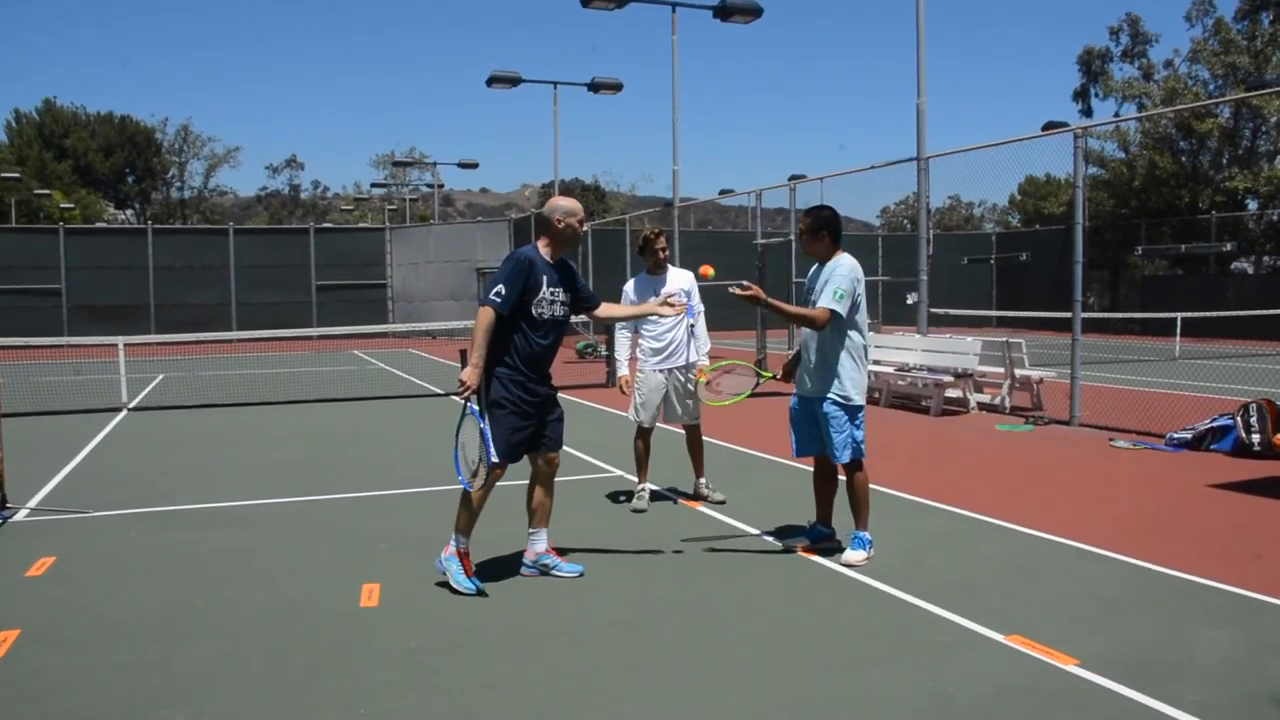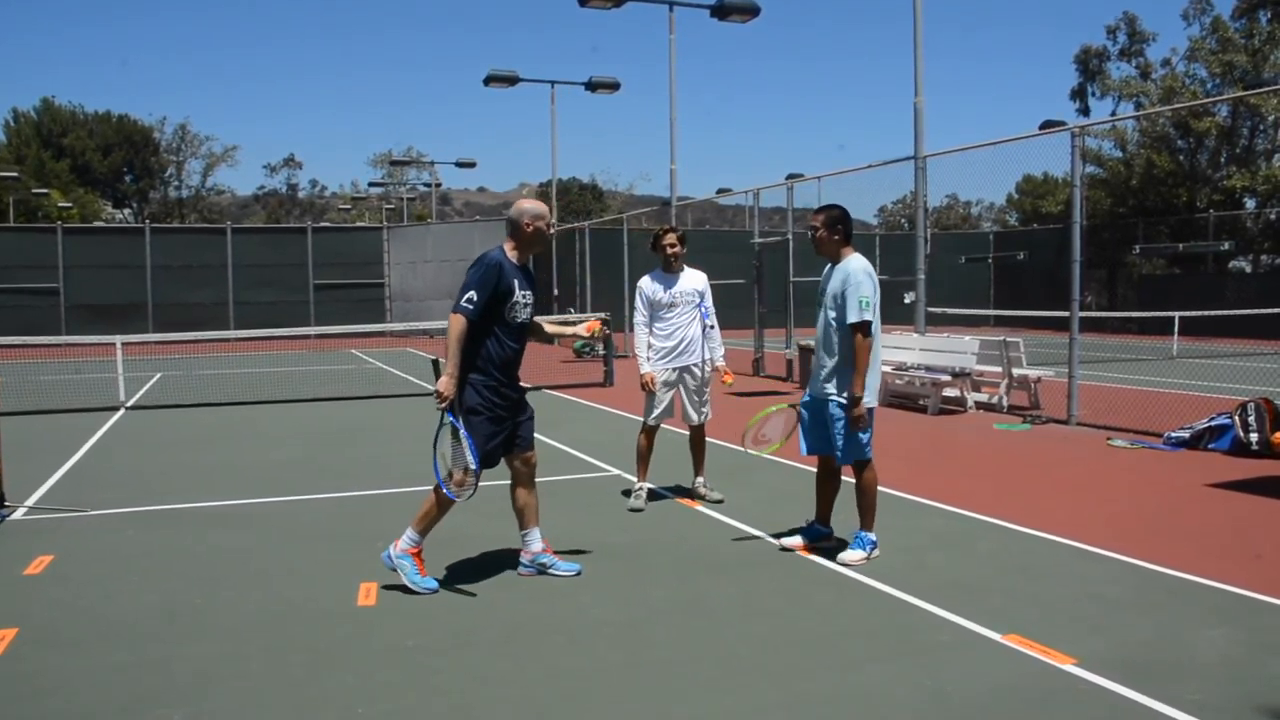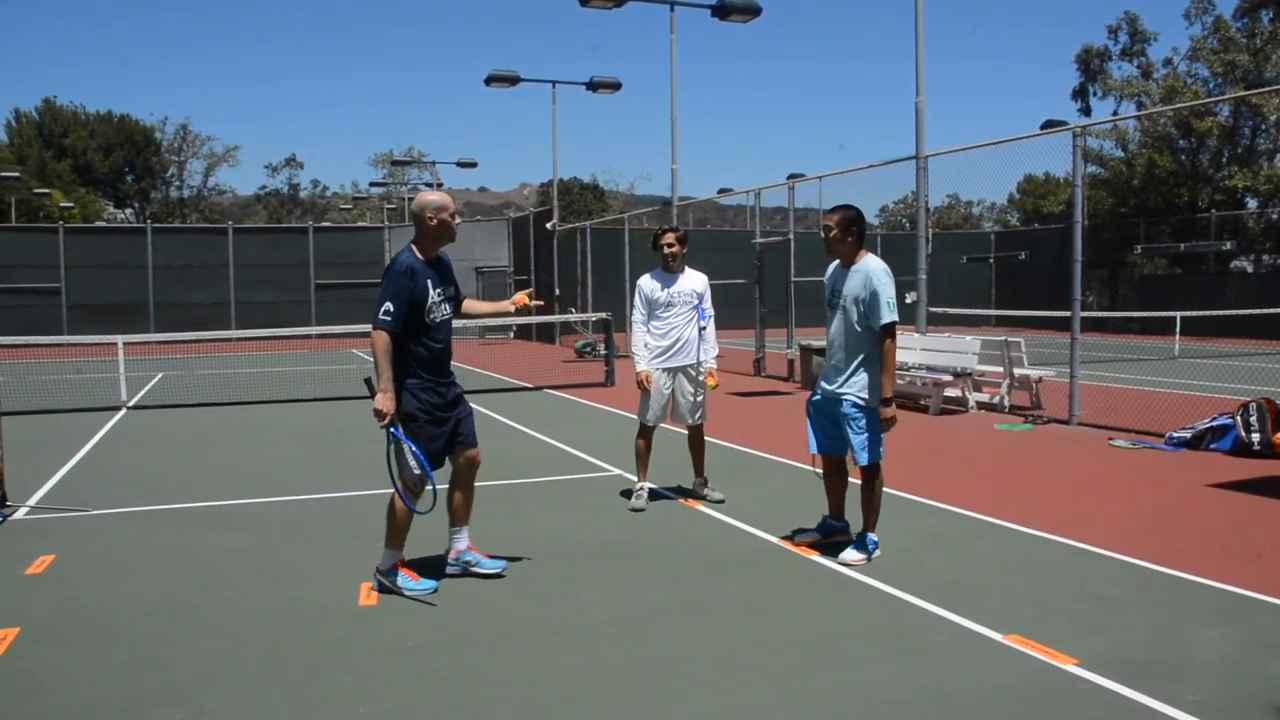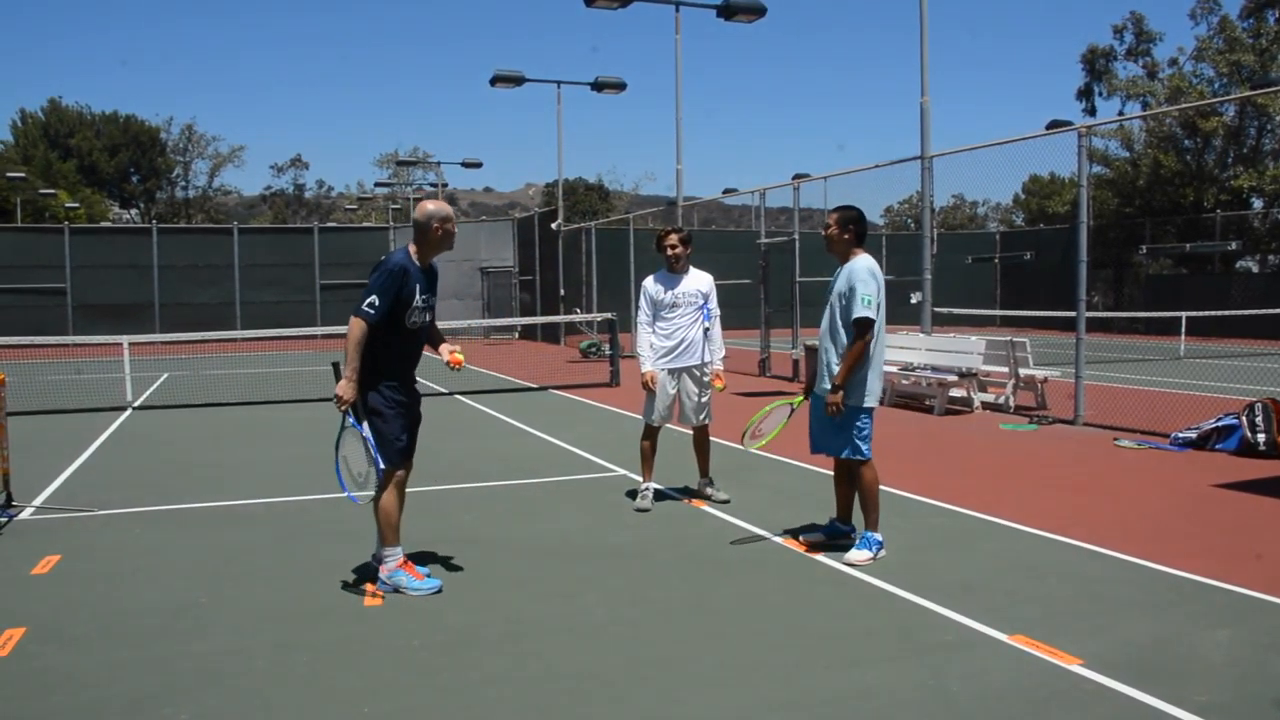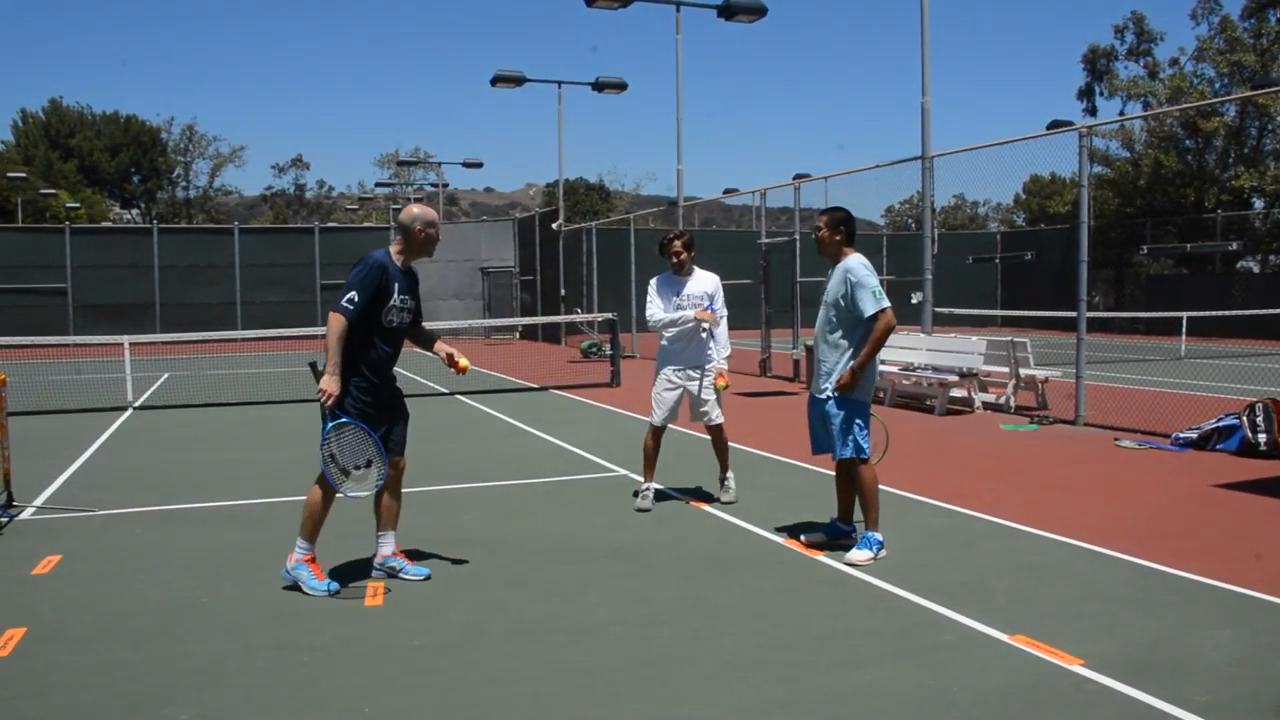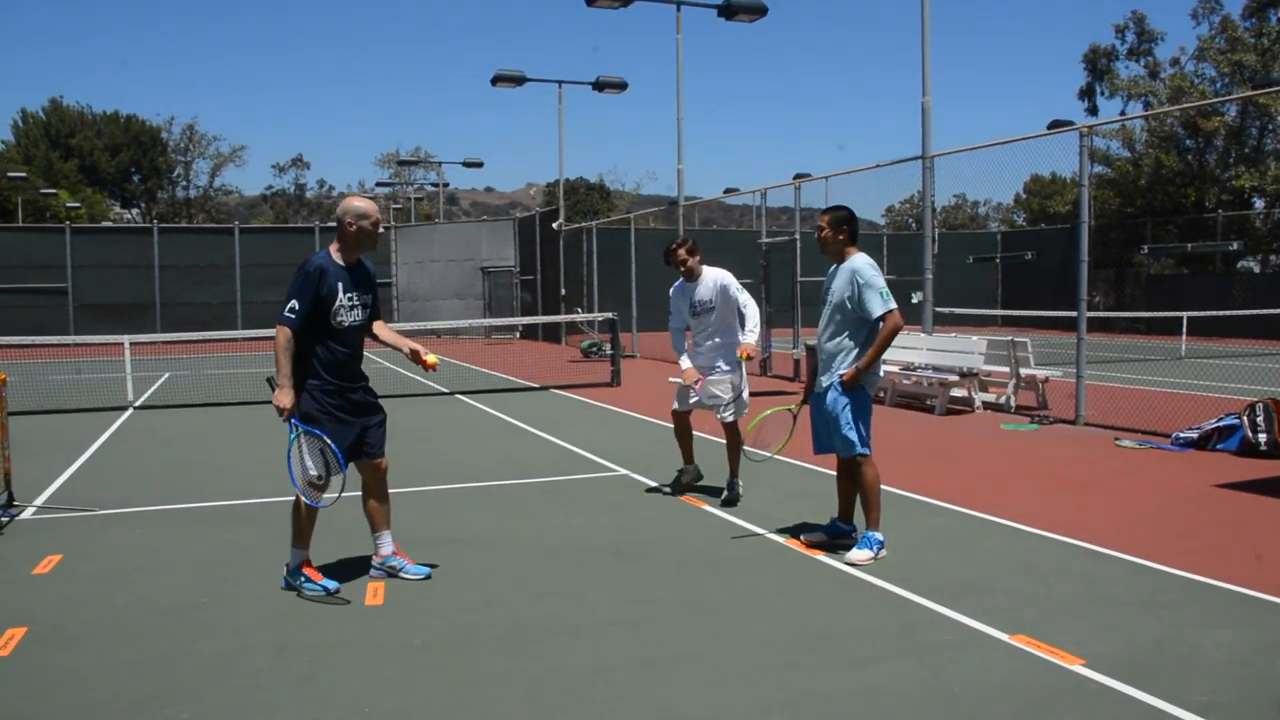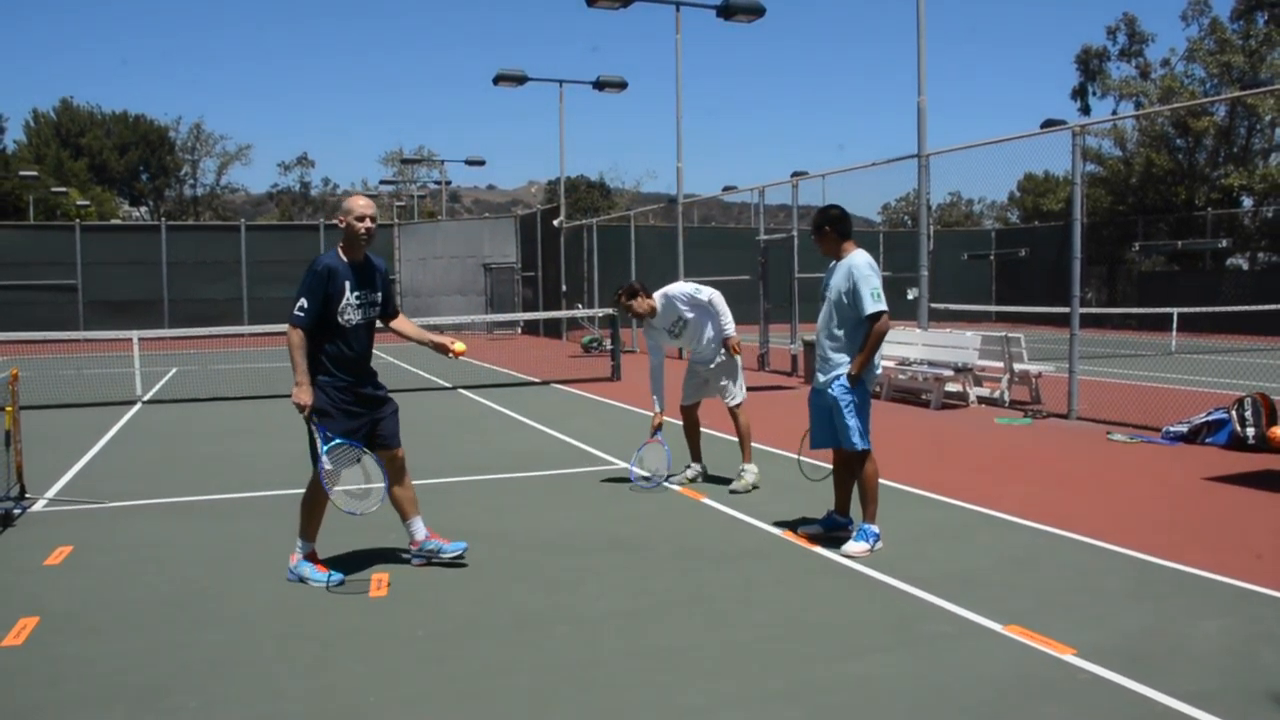
dt=0.5s
person 1, frame 1
left shoulder: (567, 272)
right shoulder: (523, 260)
left elbow: (599, 309)
right elbow: (488, 310)
left wrist: (650, 309)
right wrist: (474, 365)
left hip: (540, 386)
right hip: (506, 384)
left knee: (547, 463)
right knee: (491, 468)
left ankle: (537, 553)
right ankle: (454, 553)
person 1, frame 2
left shoulder: (525, 272)
right shoulder: (491, 265)
right elbow: (459, 317)
left wrist: (571, 331)
right wrist: (450, 375)
left hip: (508, 388)
right hip: (479, 389)
left knee: (525, 465)
left ankle: (534, 552)
right ankle: (405, 549)
person 1, frame 3
left shoulder: (441, 261)
right shoulder: (404, 268)
left elbow: (457, 303)
right elbow: (381, 330)
left wrist: (504, 307)
right wrist: (385, 391)
left hip: (445, 384)
right hip: (415, 391)
left knee: (468, 459)
right knee: (414, 478)
left ankle: (460, 550)
right ankle: (391, 567)
person 1, frame 4
left shoulder: (430, 270)
right shoulder: (395, 268)
right elbow: (360, 321)
left wrist: (441, 344)
right wrist: (349, 378)
left hip: (405, 385)
right hip: (380, 387)
left knee: (400, 472)
right knee: (393, 473)
left ankle: (386, 553)
right ankle: (392, 567)
person 1, frame 5
left shoulder: (410, 275)
right shoulder: (374, 266)
right elbow: (338, 317)
left wrist: (441, 348)
right wrist: (332, 374)
left hip: (383, 386)
right hip: (351, 388)
left knee: (394, 467)
left ankle: (386, 555)
right ankle: (300, 560)
person 1, frame 6
left shoulder: (365, 271)
right shoulder: (316, 269)
right elbow: (285, 328)
left wrist: (406, 345)
right wrist: (284, 385)
left hip: (356, 388)
right hip: (317, 393)
left knee: (376, 468)
left ankle: (385, 555)
right ankle: (296, 565)
person 1, frame 7
left shoulder: (377, 268)
right shoulder: (324, 269)
left elbow: (391, 317)
right elbow: (297, 327)
left wrist: (432, 340)
right wrist: (302, 383)
left hip: (366, 385)
right hip: (329, 389)
left knee: (395, 459)
left ankle: (421, 540)
right ankle: (302, 558)
person 2, frame 1
left shoulder: (844, 269)
right shoulder: (817, 269)
left elbow: (819, 319)
left wrist: (766, 301)
right wrist: (796, 360)
left hip: (839, 388)
right hip: (811, 385)
left knee: (850, 461)
right knee: (821, 460)
left ankle: (862, 536)
right ankle: (823, 529)
person 2, frame 2
left shoulder: (857, 271)
right shoulder: (832, 269)
left elbow: (861, 336)
left wrist: (858, 394)
left hip: (847, 391)
right hip: (823, 387)
left knee: (859, 460)
right knee: (826, 459)
left ankle: (867, 537)
right ankle: (821, 528)
person 2, frame 3
left shoulder: (875, 272)
right shoulder: (833, 271)
left elbow: (887, 338)
left wrist: (886, 397)
left hip: (862, 391)
right hip: (829, 386)
left knee: (867, 462)
right knee: (830, 457)
left ankle: (868, 538)
right ankle: (835, 523)
person 2, frame 4
left shoulder: (862, 269)
right shoulder: (843, 270)
left elbow: (863, 335)
left wrist: (838, 384)
right wrist: (819, 377)
left hip: (851, 389)
right hip: (830, 385)
left knee: (858, 459)
right knee: (840, 458)
left ankle: (872, 537)
right ankle: (843, 525)
person 2, frame 5
left shoulder: (856, 268)
right shoulder: (835, 270)
left elbow: (886, 320)
left wrist: (856, 369)
left hip: (845, 386)
right hip: (825, 385)
left knee: (857, 458)
right knee: (841, 458)
left ankle: (873, 536)
right ankle: (843, 525)
person 2, frame 6
left shoulder: (861, 269)
right shoulder: (835, 271)
left elbow: (893, 321)
left wrist: (861, 368)
right wrist: (813, 375)
left hip: (848, 383)
right hip: (826, 381)
left knee: (859, 456)
right knee: (842, 457)
left ankle: (873, 536)
right ankle: (844, 524)
person 2, frame 7
left shoulder: (859, 266)
right shoulder: (835, 267)
left elbow: (881, 322)
left wrist: (855, 370)
left hip: (847, 379)
right hip: (826, 376)
left knee: (858, 450)
right knee: (839, 450)
left ankle: (870, 529)
right ankle: (840, 518)
person 3, frame 1
left shoulder: (686, 278)
right shoulder: (633, 287)
left elbow: (698, 318)
right elbow: (625, 330)
left wrist: (703, 357)
right wrist: (622, 369)
left hip: (685, 364)
right hip: (650, 367)
left knee: (692, 425)
right knee: (644, 427)
left ankle: (700, 483)
right ankle: (642, 488)
person 3, frame 2
left shoulder: (699, 279)
right shoulder: (646, 284)
left elbow: (710, 321)
right elbow: (641, 327)
left wrist: (718, 358)
right wrist: (644, 367)
left hip: (696, 363)
right hip: (661, 365)
left knee: (697, 424)
right knee: (649, 425)
left ankle: (699, 483)
right ankle: (640, 486)
person 3, frame 3
left shoulder: (699, 280)
right shoulder: (646, 283)
left elbow: (707, 322)
right elbow: (638, 325)
left wrist: (710, 361)
right wrist: (640, 365)
left hip: (691, 364)
right hip: (656, 365)
left knee: (696, 425)
right knee: (647, 425)
left ankle: (700, 482)
right ankle: (641, 486)
person 3, frame 4
left shoulder: (705, 280)
right shoulder: (651, 284)
left elbow: (714, 323)
right elbow: (644, 327)
left wrist: (717, 362)
right wrist: (645, 366)
left hip: (697, 364)
right hip: (661, 366)
left knee: (701, 425)
right knee: (652, 425)
left ankle: (704, 483)
right ankle: (646, 486)
person 3, frame 5
left shoulder: (711, 281)
right shoulder: (658, 284)
left elbow: (721, 323)
right elbow: (653, 319)
left wrist: (722, 362)
right wrist: (692, 315)
left hip: (704, 366)
right hip: (669, 367)
left knee: (716, 425)
right knee: (656, 427)
left ankle: (726, 478)
right ankle: (647, 487)
person 3, frame 6
left shoulder: (721, 279)
right shoulder: (677, 291)
left elbow: (749, 306)
right elbow: (676, 331)
left wrist: (750, 339)
right wrist: (685, 365)
left hip: (727, 363)
right hip: (696, 365)
left knee: (729, 422)
right knee: (678, 413)
left ankle: (734, 482)
right ankle: (690, 470)
person 3, frame 7
left shoulder: (673, 293)
right shoulder: (650, 330)
left elbow: (714, 296)
right elbow: (656, 368)
left wrist: (730, 332)
right wrist: (658, 410)
left hip: (723, 351)
right hip: (698, 360)
left knee: (735, 407)
right knee: (687, 409)
left ankle: (748, 468)
right ankle: (697, 466)
